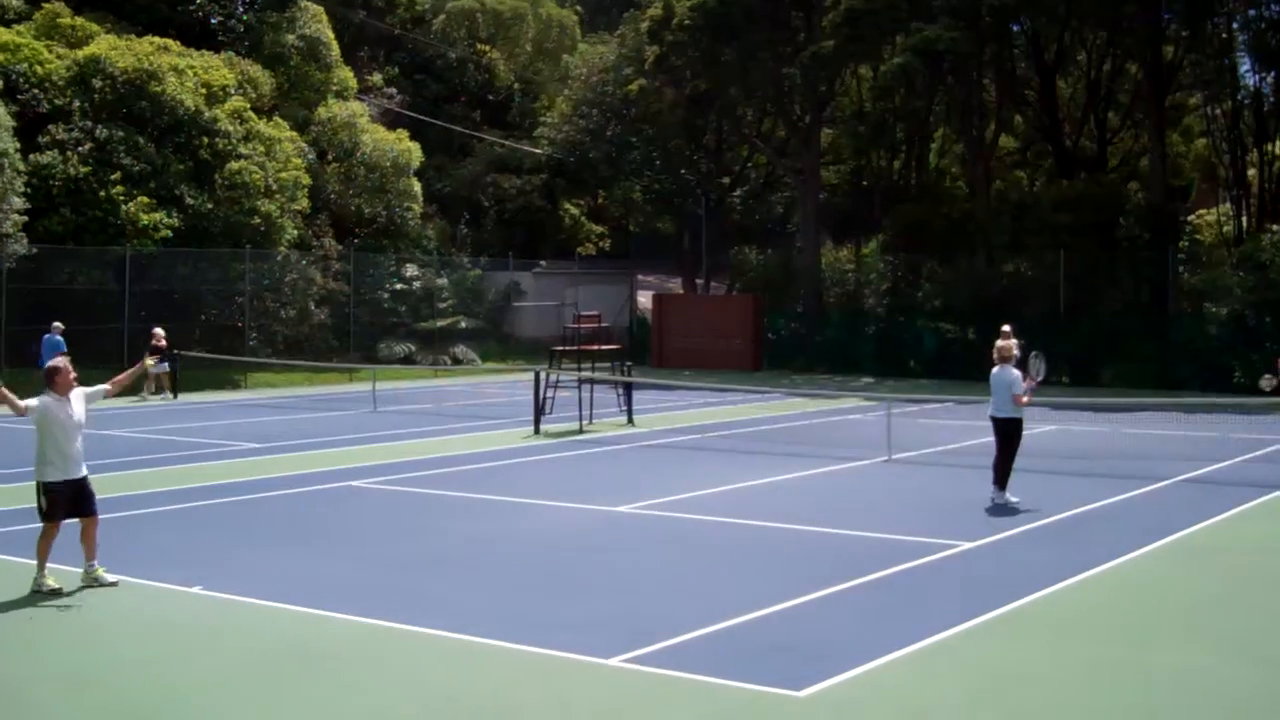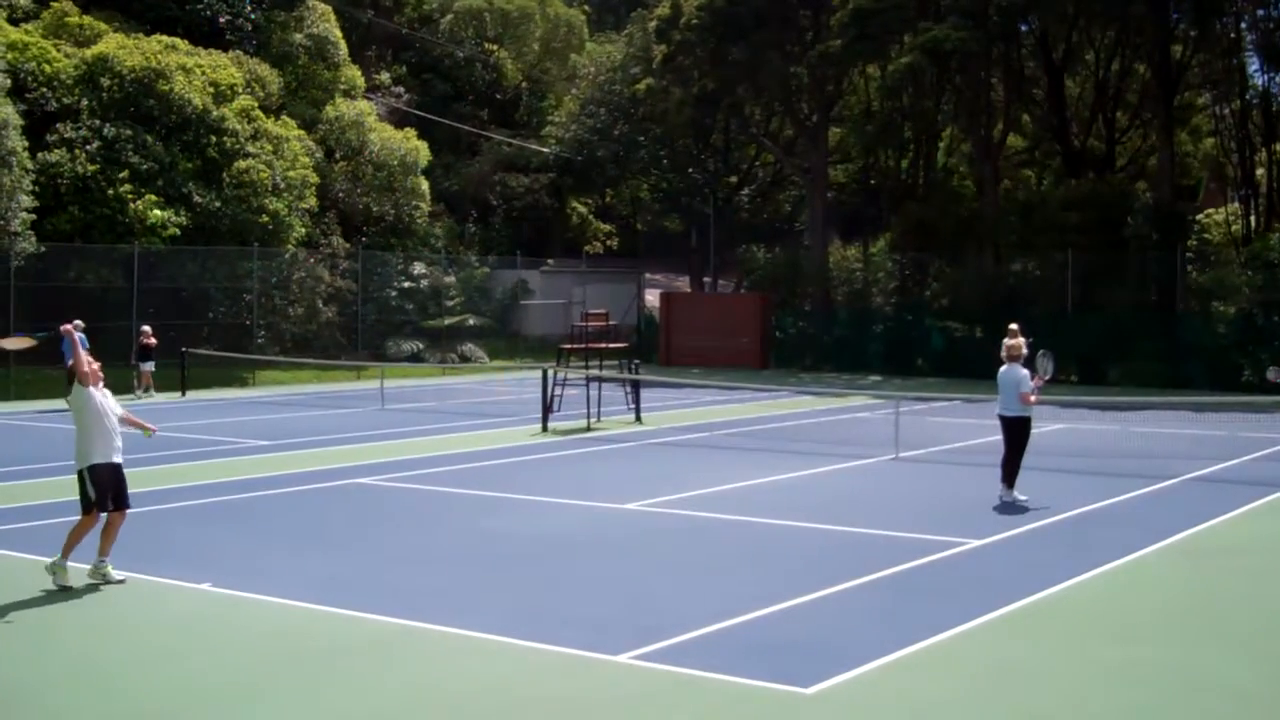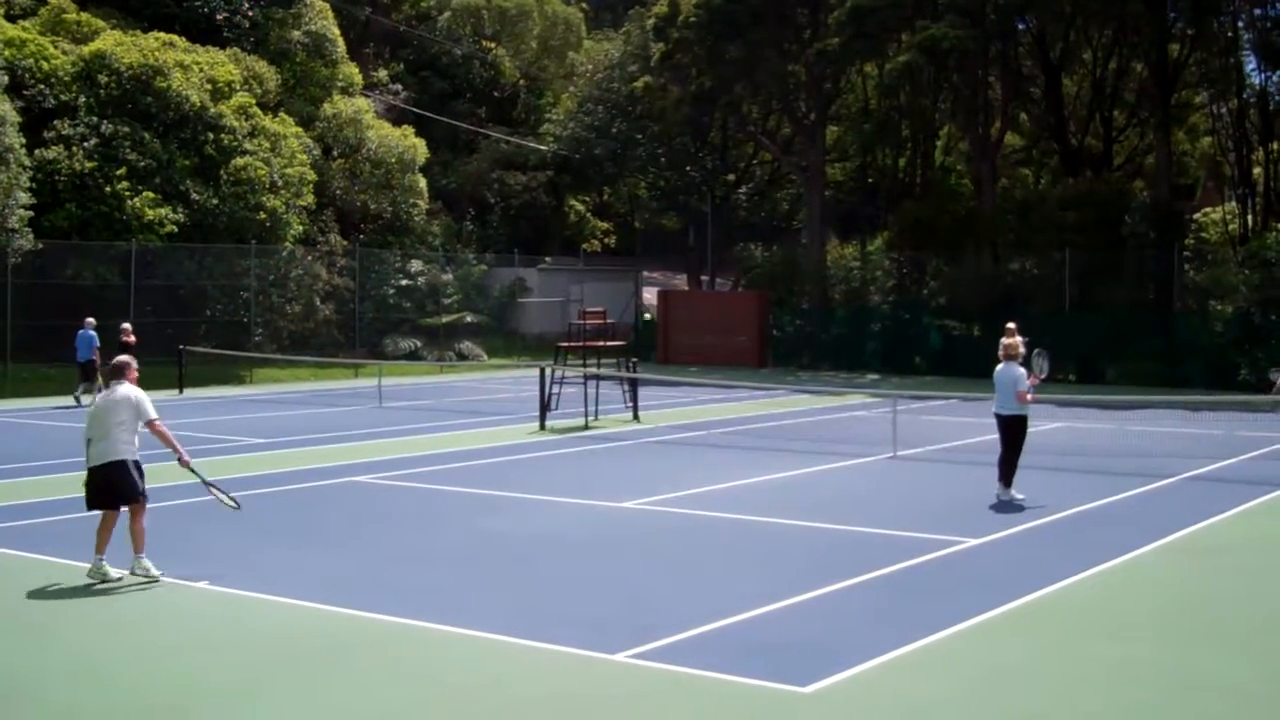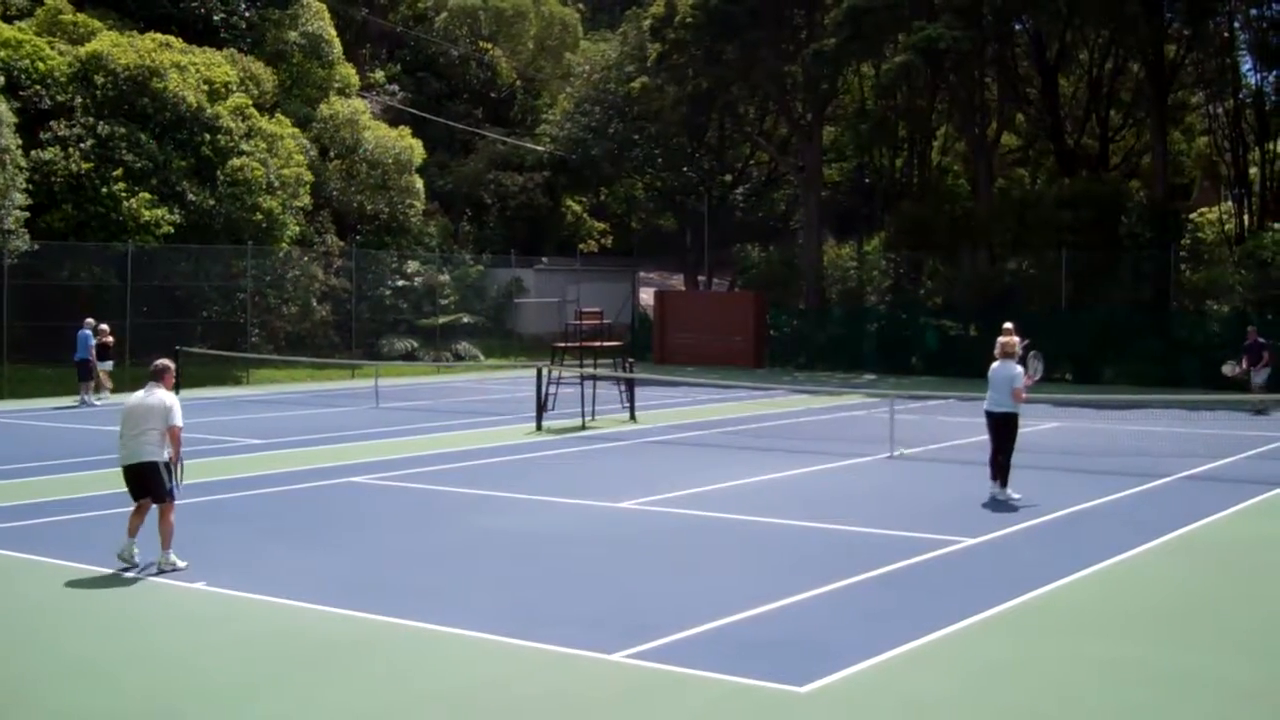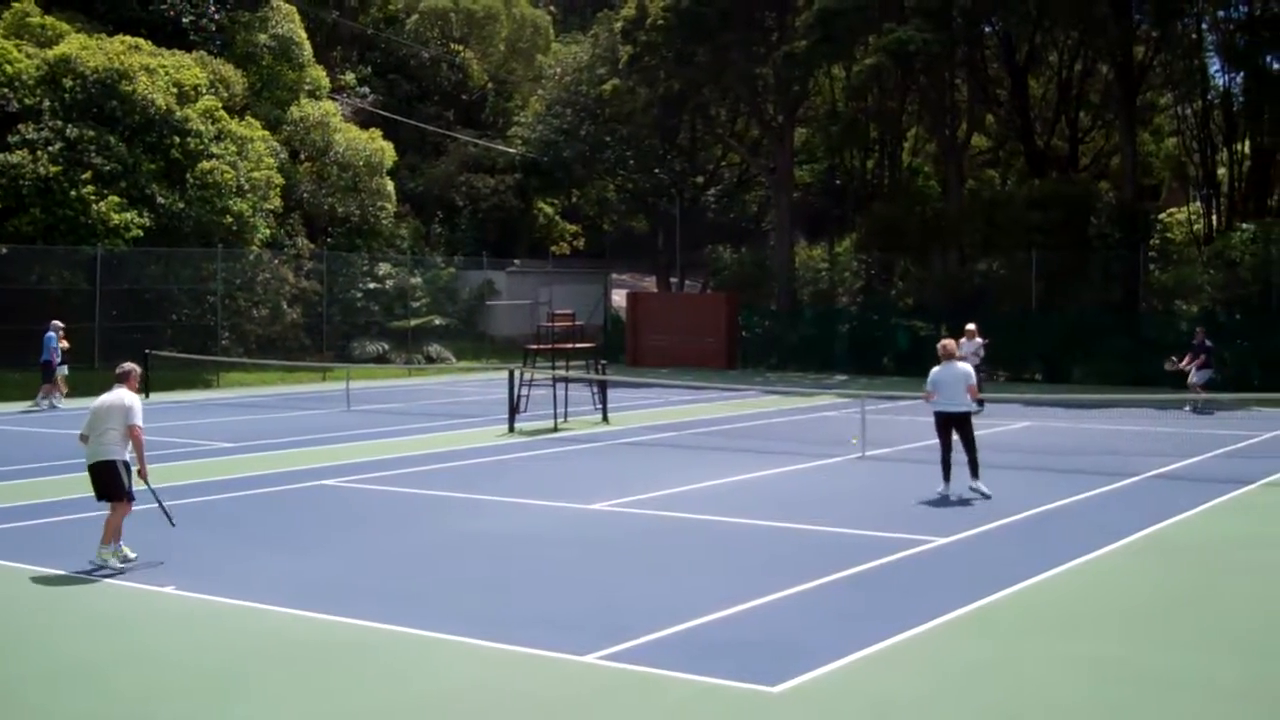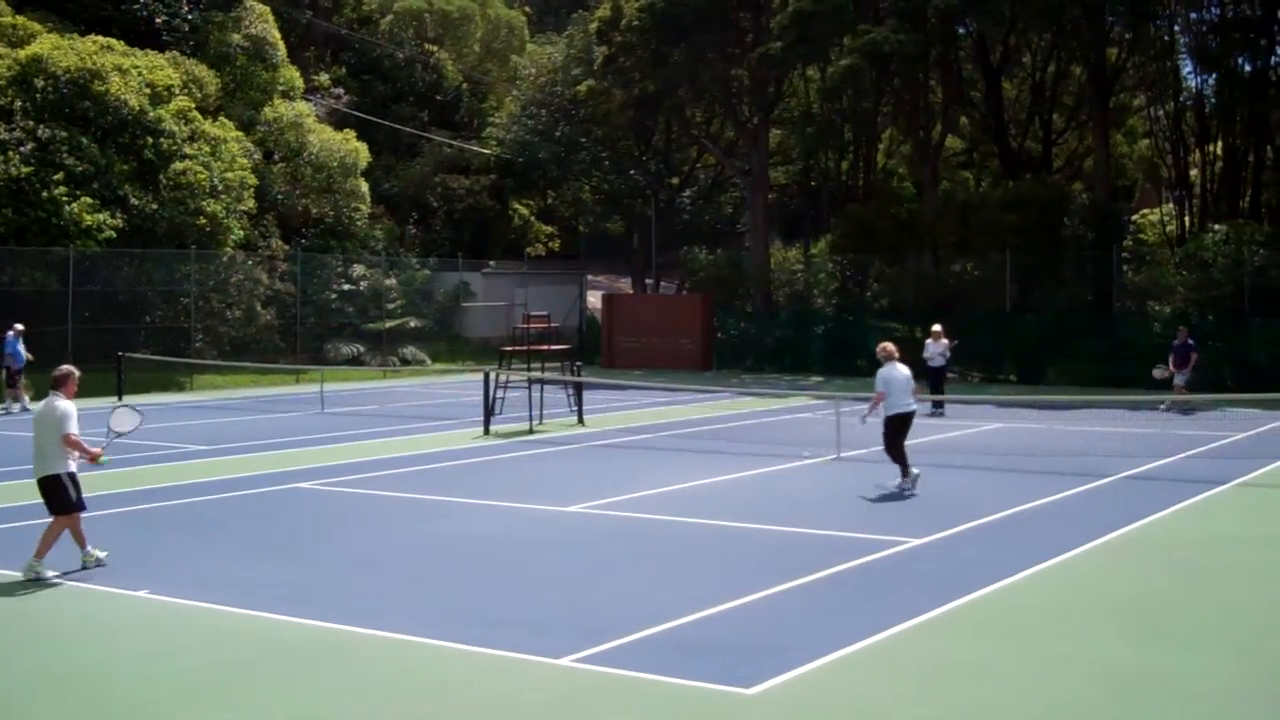
dt=0.5s
person 1, frame 1
left shoulder: (80, 395)
right shoulder: (43, 404)
left elbow: (112, 387)
right elbow: (20, 408)
left wrist: (141, 367)
left hip: (78, 474)
right hip: (51, 478)
left knee: (91, 520)
right knee: (52, 526)
left ankle: (91, 570)
right ankle: (40, 577)
person 1, frame 2
left shoulder: (104, 394)
right shoulder: (82, 394)
left elbow: (119, 416)
right elbow: (82, 372)
left wrist: (143, 425)
right wrist: (73, 340)
left hip: (111, 462)
right hip: (94, 465)
left knee: (118, 514)
right knee: (90, 518)
left ankle: (101, 566)
right ankle: (59, 565)
person 1, frame 3
left shoulder: (101, 400)
right shoulder: (134, 394)
left elbow: (90, 438)
right elbow: (156, 427)
left wrist: (91, 471)
right wrist: (179, 452)
left hip: (96, 461)
right hip: (121, 459)
left knee: (110, 513)
right knee: (137, 507)
left ankle: (98, 564)
right ankle: (140, 561)
person 1, frame 4
left shoulder: (132, 399)
right shoulder: (168, 399)
left elbow: (122, 433)
right elbow: (174, 432)
right wrist: (176, 455)
left hip: (128, 459)
right hip: (152, 459)
left knee: (143, 503)
right knee: (166, 506)
left ankle: (129, 547)
right ankle: (166, 557)
person 1, frame 5
left shoulder: (100, 400)
right shoulder: (131, 398)
left elbow: (83, 437)
right elbow: (135, 432)
right wrist: (142, 464)
left hip: (93, 459)
right hip: (113, 458)
left knee: (116, 504)
right knee: (122, 505)
left ankle: (117, 549)
right ankle: (103, 553)
person 1, frame 6
left shoulder: (43, 407)
right shoulder: (65, 406)
right elbow: (69, 439)
left wrist: (84, 451)
right wrist: (89, 452)
left hip: (43, 470)
right hip: (58, 470)
left knee: (71, 513)
right knee: (64, 518)
left ankle: (88, 554)
right ankle: (35, 565)
